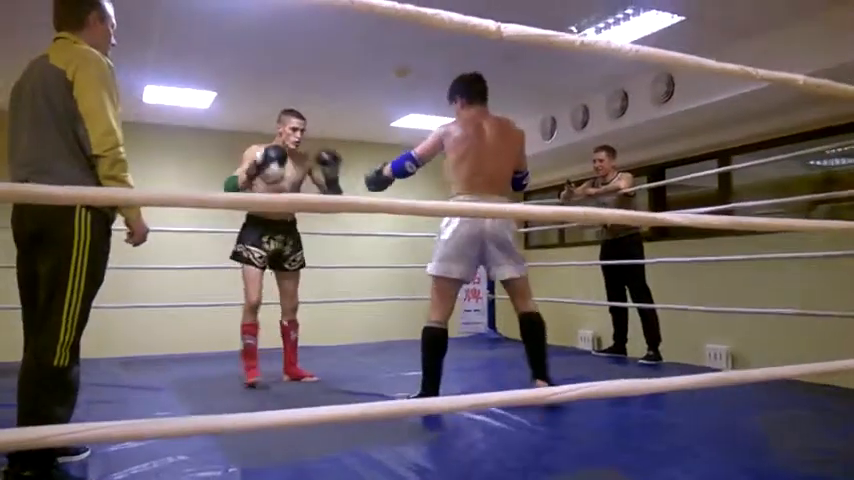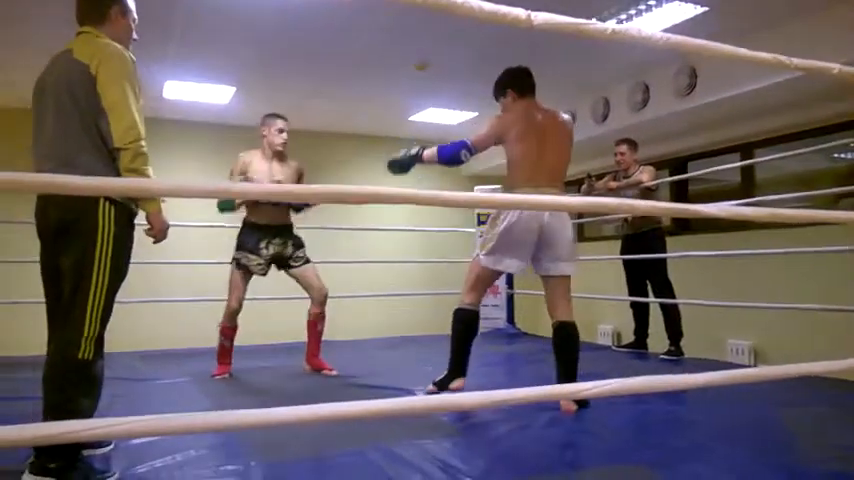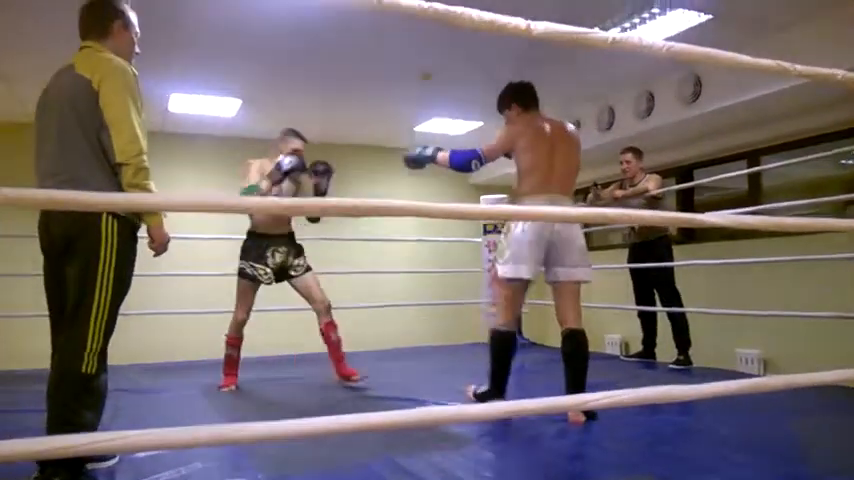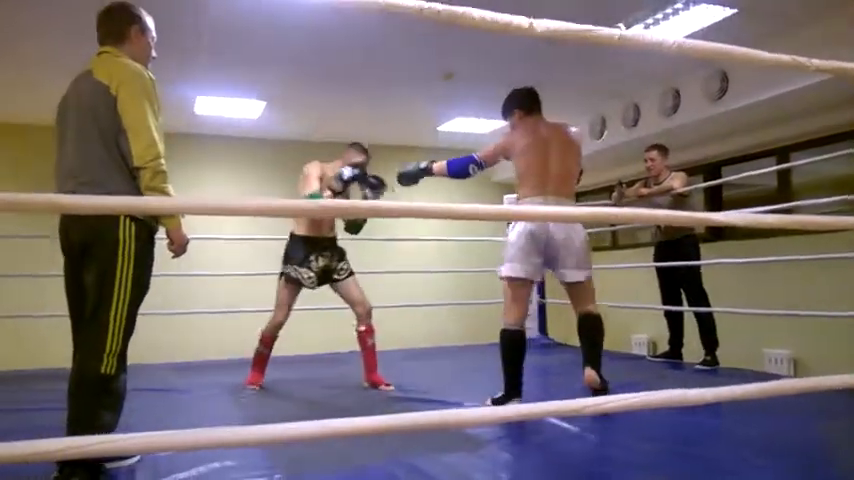
dt=0.3s
person 1, frame 1
right shoulder: (89, 61)
right elbow: (105, 144)
right wrist: (132, 210)
right hip: (74, 210)
left knee: (42, 333)
right knee: (59, 336)
person 1, frame 2
left shoulder: (54, 67)
right shoulder: (111, 56)
left elbow: (49, 141)
right elbow: (127, 137)
right wrist: (152, 204)
left hip: (53, 203)
right hip: (96, 203)
left knee: (66, 328)
right knee: (83, 330)
left ankle: (62, 436)
person 1, frame 3
left shoulder: (56, 82)
right shoulder: (113, 69)
left elbow: (54, 157)
right elbow: (128, 152)
right wrist: (153, 216)
left hip: (56, 217)
right hip: (99, 218)
left knee: (70, 341)
right knee: (87, 344)
person 1, frame 4
left shoulder: (76, 87)
right shoulder: (131, 75)
left elbow: (76, 159)
right elbow: (146, 154)
right wrist: (172, 220)
left hip: (76, 220)
right hip: (118, 220)
left knee: (91, 342)
right knee: (106, 346)
person 2, frame 1
left shoulder: (449, 130)
right shoulder: (514, 132)
left elbow: (409, 163)
right elbow: (520, 182)
left wrist: (380, 175)
left hip: (462, 217)
right hip: (500, 217)
left knee: (439, 310)
right knee: (524, 303)
left ankle: (429, 393)
right ankle: (541, 379)
person 2, frame 2
left shoulder: (507, 121)
right shoulder: (565, 123)
left elbow: (460, 152)
left wrist: (415, 155)
left hip: (519, 208)
right hip: (557, 211)
left knee: (472, 290)
right knee: (561, 307)
left ankle: (455, 374)
person 2, frame 3
left shoulder: (517, 132)
right shoulder: (570, 132)
left elbow: (471, 160)
left wrist: (430, 154)
left hip: (530, 216)
right hip: (566, 217)
left knee: (507, 312)
right knee: (571, 315)
left ankle: (496, 391)
person 2, frame 4
left shoulder: (513, 138)
right shoulder: (572, 136)
left elbow: (469, 165)
left wrist: (424, 168)
left hip: (528, 218)
right hip: (566, 219)
left knee: (514, 312)
right knee: (586, 304)
left ankle: (511, 394)
right ankle: (592, 368)
person 3, frame 1
left shoulder: (305, 161)
right shoulder: (255, 153)
left elbow: (331, 193)
right elbow: (230, 189)
left wrist: (333, 174)
right wrist: (255, 169)
left hip: (288, 233)
right hip: (257, 230)
left knee: (291, 306)
right knee: (253, 301)
left ankle: (291, 366)
right ankle: (250, 367)
person 3, frame 2
left shoulder: (294, 166)
right shoulder: (245, 161)
left elbow: (303, 199)
right elbow: (224, 204)
left wrist: (301, 202)
left hip: (285, 237)
right hip: (253, 237)
left knee: (320, 293)
right knee: (233, 307)
left ankle: (313, 359)
right ankle: (223, 364)
person 3, frame 3
left shoulder: (298, 175)
right shoulder: (257, 166)
left elbow: (313, 217)
left wrist: (321, 187)
right wrist: (276, 174)
left hip: (288, 246)
right hip: (258, 245)
left knee: (323, 304)
right knee: (241, 317)
left ankle: (342, 368)
right ankle: (230, 375)
person 3, frame 4
left shoulder: (344, 182)
right shoulder: (315, 170)
left elbow: (352, 228)
left wrist: (369, 200)
right wrist: (338, 185)
left hip: (331, 250)
right hip: (302, 248)
left knee: (364, 309)
right knee: (279, 319)
left ankle: (372, 375)
right ankle: (256, 371)
person 4, frame 1
left shoulder: (625, 177)
right shoulder: (593, 183)
left elbow: (622, 186)
right elbow: (565, 198)
left wrist: (596, 192)
right wrist: (568, 192)
left hip: (628, 241)
right hip: (608, 243)
left knee: (640, 294)
right knee: (614, 297)
left ankle: (654, 348)
right ankle: (619, 344)
person 4, frame 2
left shoulder: (647, 170)
right shoulder: (613, 178)
left elbow: (643, 180)
right elbow: (586, 192)
left wrist: (617, 186)
right wrist: (589, 186)
left hip: (650, 235)
right hip: (629, 237)
left knee: (662, 289)
right knee: (636, 292)
left ankle: (675, 344)
right ankle: (640, 340)
person 4, frame 3
left shoulder: (653, 179)
right shoulder: (620, 186)
left elbow: (649, 188)
right elbow: (592, 201)
left wrist: (623, 195)
right wrist: (595, 194)
left hip: (657, 243)
right hip: (636, 246)
left knee: (669, 297)
right knee: (643, 301)
left ankle: (684, 353)
right ankle: (648, 349)
person 4, frame 4
left shoulder: (679, 177)
right shoulder: (645, 184)
left elbow: (674, 187)
right elbow: (618, 199)
left wrist: (648, 193)
right wrist: (619, 193)
left hip: (684, 242)
right hip: (662, 245)
left knee: (696, 297)
right knee: (669, 300)
left ankle: (711, 353)
right ankle: (675, 350)
